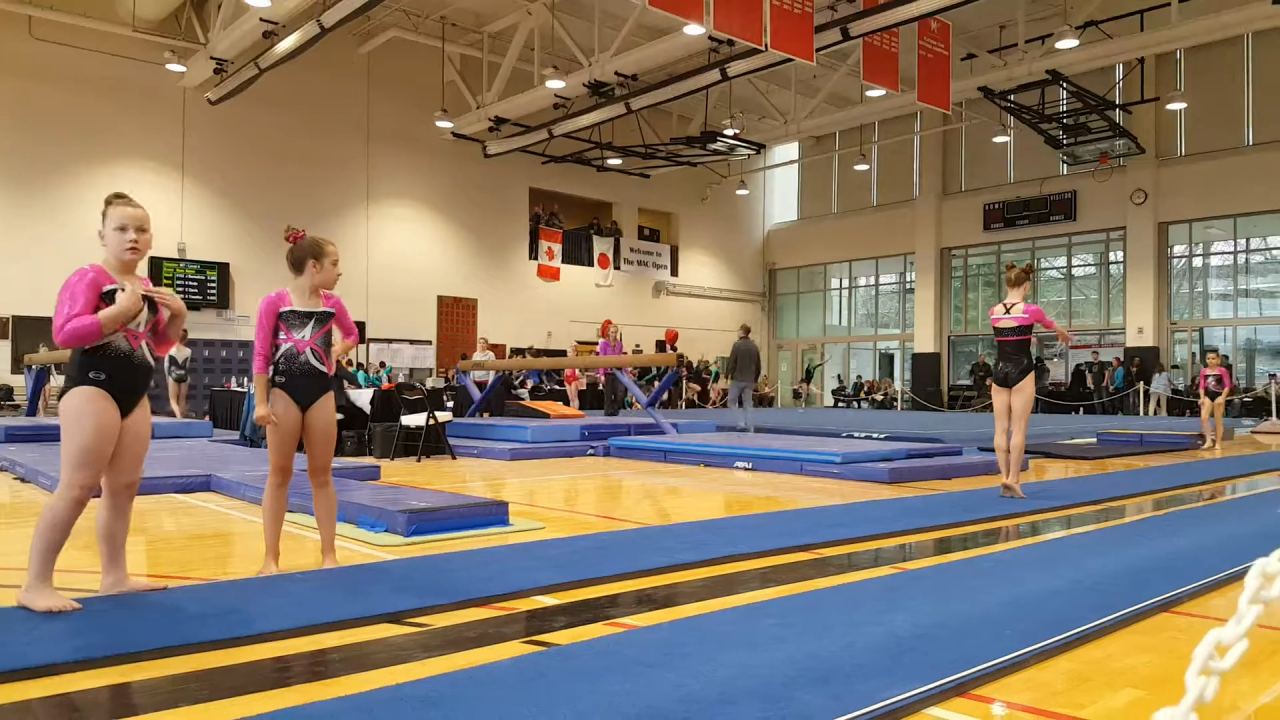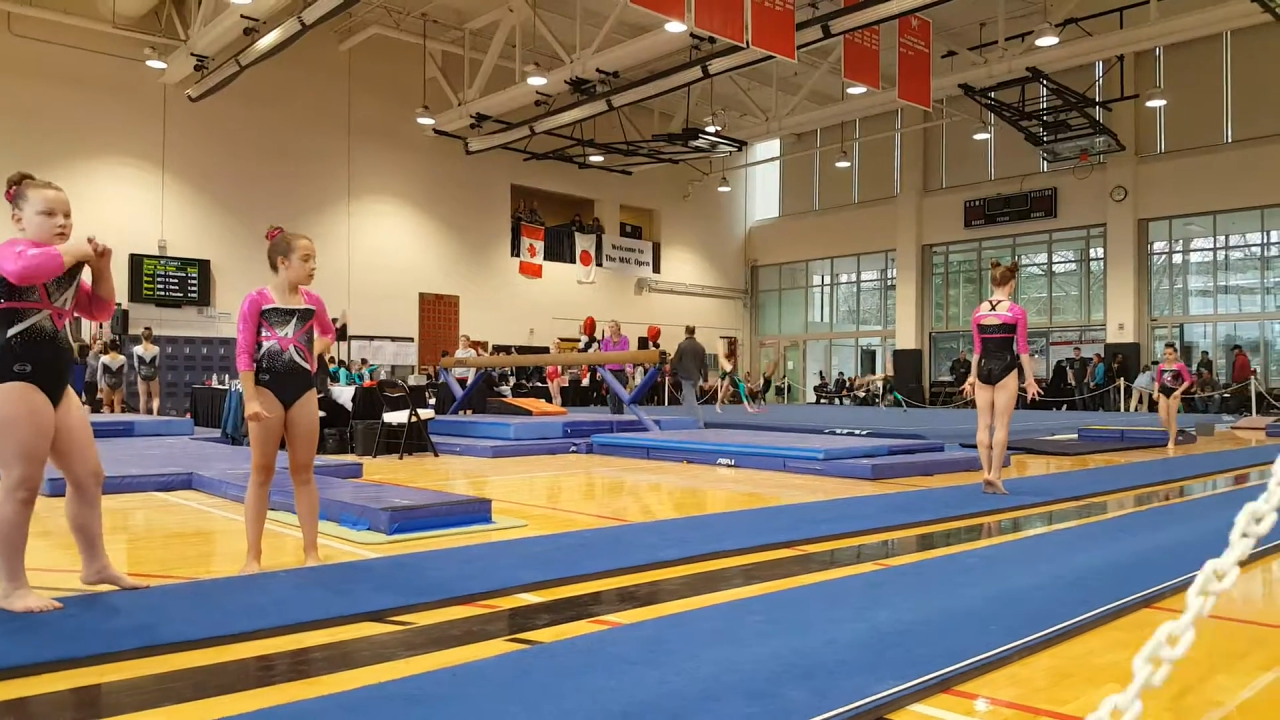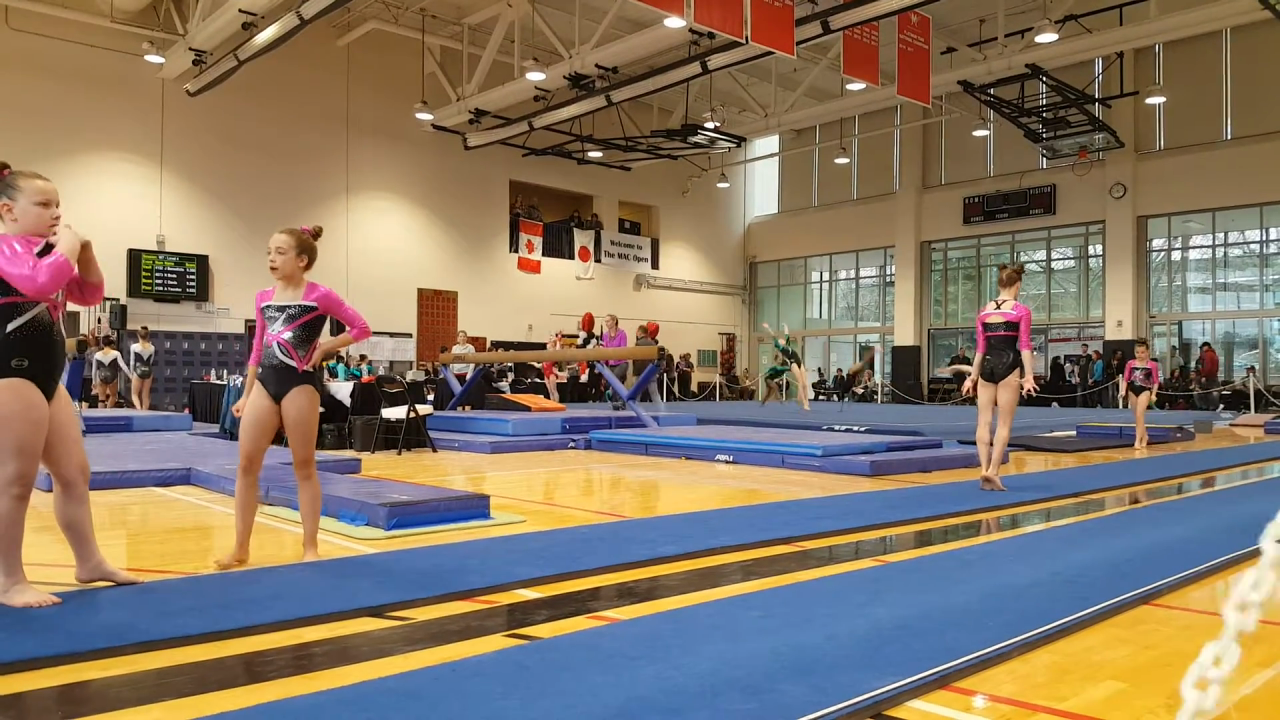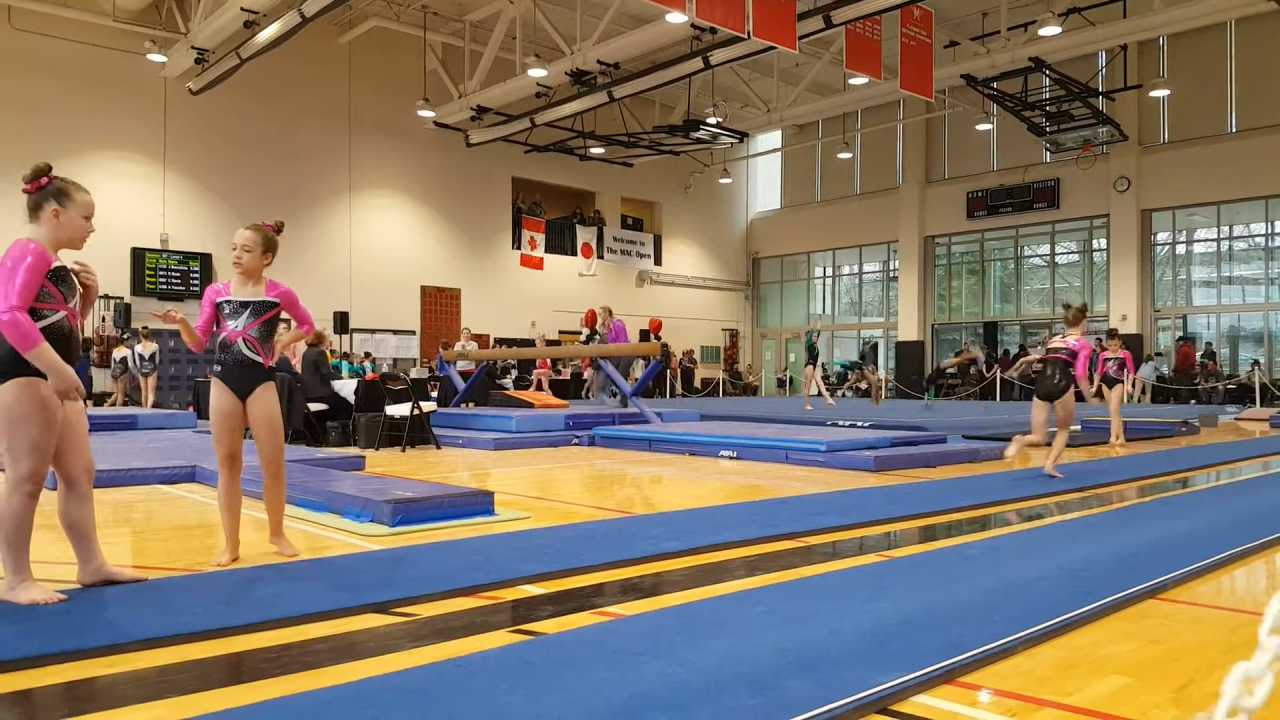
dt=0.7s
person 1, frame 1
left shoulder: (148, 289)
right shoulder: (88, 278)
left elbow: (159, 347)
right elbow: (66, 333)
left wrist: (177, 317)
right wrist: (121, 310)
left hip: (134, 396)
right hip: (91, 389)
left knee: (124, 488)
right knee: (77, 487)
left ankle: (114, 575)
right ankle: (35, 584)
person 1, frame 2
left shoulder: (65, 265)
left elbow: (99, 312)
left wrist: (100, 268)
right wrist: (72, 252)
left hip: (58, 383)
left knee: (89, 475)
left ankle: (96, 564)
person 1, frame 3
left shoulder: (45, 252)
left elbow: (90, 296)
right elbow: (42, 283)
left wrist: (84, 254)
right wrist: (66, 246)
left hip: (47, 377)
left knee: (74, 473)
left ankle: (90, 562)
person 1, frame 4
left shoulder: (56, 264)
left wrist: (88, 294)
right wrist: (57, 368)
left hip: (54, 379)
left knee: (80, 474)
left ankle: (92, 564)
person 2, frame 1
left shoulder: (333, 304)
right shoulder: (274, 302)
left elbow: (351, 336)
right elbow: (260, 356)
left wrist: (334, 354)
right wrist: (260, 402)
left hip: (322, 391)
right hip: (284, 390)
left knee: (322, 475)
right knee: (279, 473)
left ankle: (329, 554)
right ankle: (271, 557)
person 2, frame 2
left shoulder: (313, 302)
right shoulder: (256, 300)
left elbow: (328, 334)
right elbow: (244, 354)
left wrist: (314, 352)
right wrist: (251, 399)
left hip: (304, 389)
right hip: (267, 388)
left knee: (304, 472)
right knee: (262, 472)
left ankle: (311, 552)
right ankle: (253, 555)
person 2, frame 3
left shoulder: (320, 296)
right shoulder: (263, 298)
left elbow: (361, 328)
right elbow: (258, 349)
left wrist: (323, 348)
right wrist: (245, 394)
left hip: (300, 383)
right hip: (264, 383)
left knee: (304, 467)
right knee: (247, 464)
left ankle: (311, 546)
right ankle: (240, 547)
person 2, frame 4
left shoulder: (280, 293)
right shoulder: (216, 292)
left elbow: (307, 325)
right elbow: (198, 342)
left wrist: (281, 343)
right wrist: (181, 322)
left hip: (261, 381)
right hip: (224, 380)
left knee: (274, 463)
right knee: (228, 463)
left ankle: (277, 532)
right ankle: (231, 544)
person 3, frame 1
left shoulder: (994, 312)
right shoulder: (1031, 311)
right elbow: (1050, 326)
right wrist: (1065, 335)
left hip: (1000, 371)
right hip: (1022, 371)
left knee: (1001, 429)
right knee: (1018, 429)
left ankle: (1005, 479)
right ankle: (1013, 479)
person 3, frame 2
left shoulder: (978, 311)
right shoulder: (1016, 311)
left elbow: (977, 348)
right elbow: (1022, 347)
left wrist: (973, 376)
right wrist: (1030, 379)
left hip: (984, 369)
right hip: (1005, 368)
left knee: (983, 425)
right knee: (1001, 425)
left ankle: (987, 475)
right ankle: (994, 476)
person 3, frame 3
left shoulder: (984, 311)
right shoulder: (1022, 311)
left elbow: (980, 347)
right elbow: (1024, 345)
left wrist: (973, 376)
right wrist: (1028, 375)
left hip: (986, 366)
right hip: (1008, 366)
left knee: (984, 422)
right knee: (1004, 424)
left ankle: (985, 472)
right ankle: (992, 471)
person 3, frame 4
left shoulder: (1052, 340)
right shoulder: (1084, 344)
right elbow: (1081, 374)
right wrist: (1089, 397)
left hip: (1042, 385)
right hip: (1060, 385)
left knee: (1039, 438)
right knee: (1063, 430)
left ankle: (1019, 442)
right ankle: (1050, 465)
